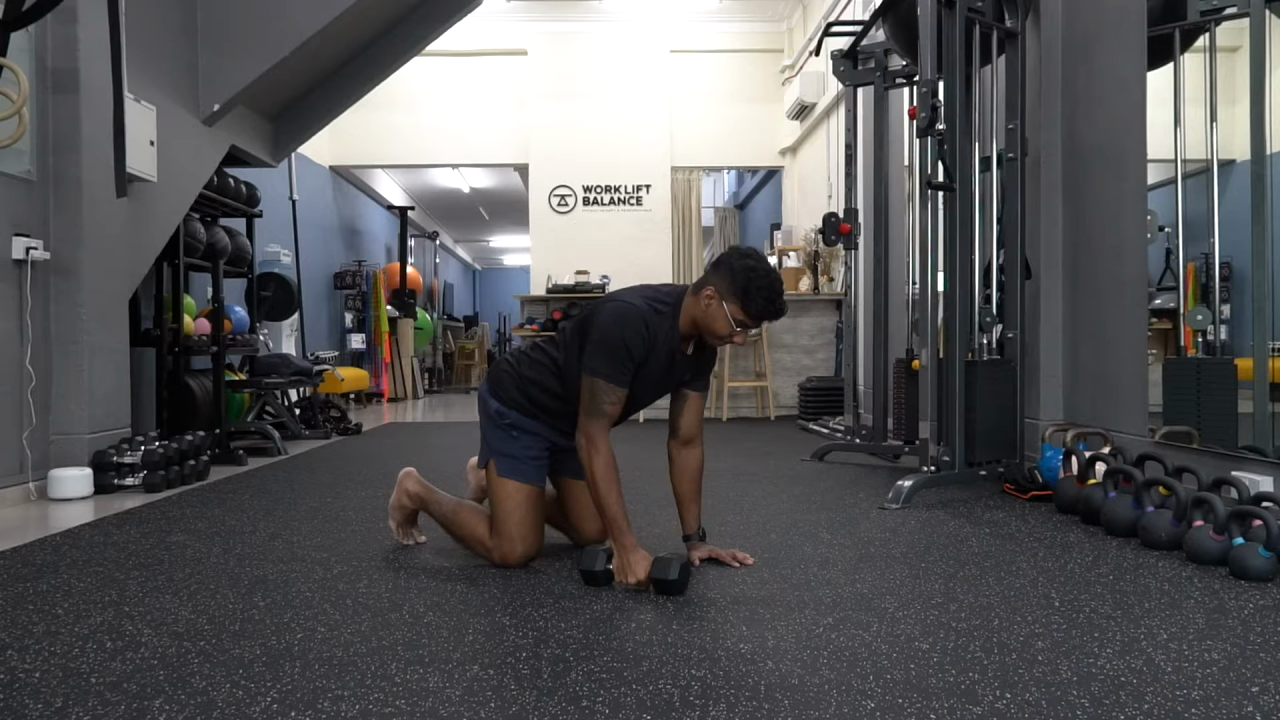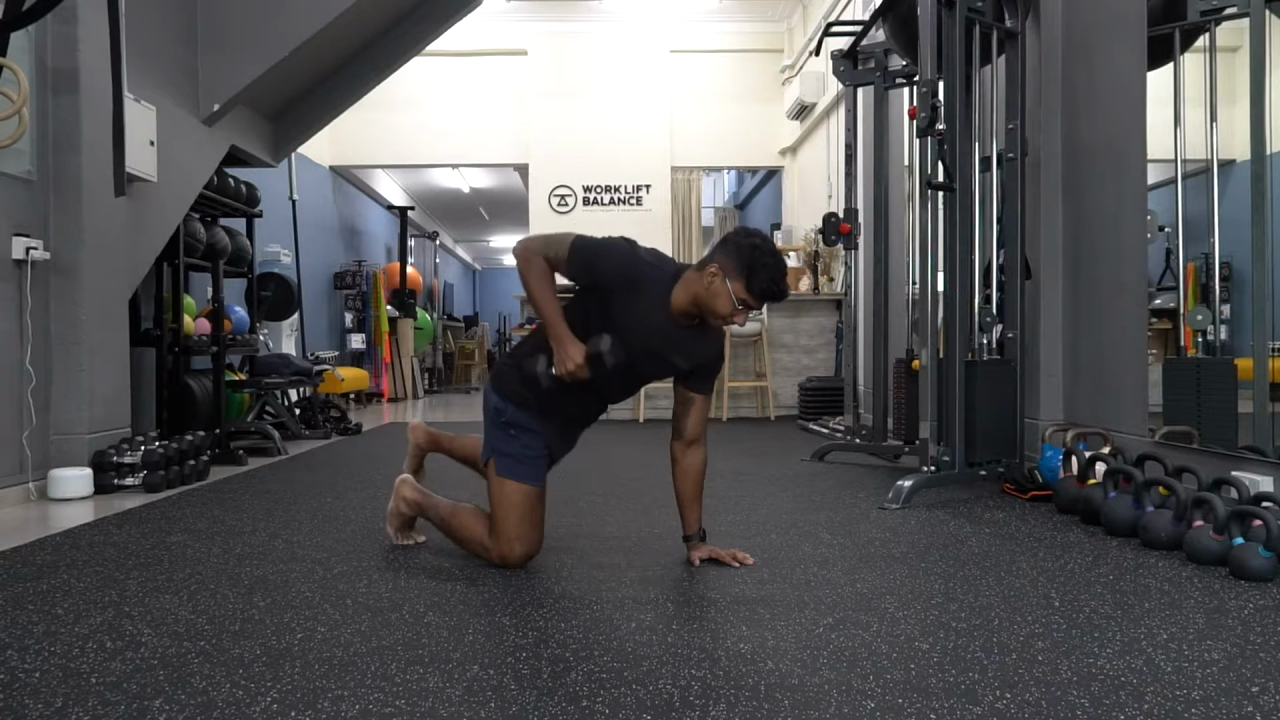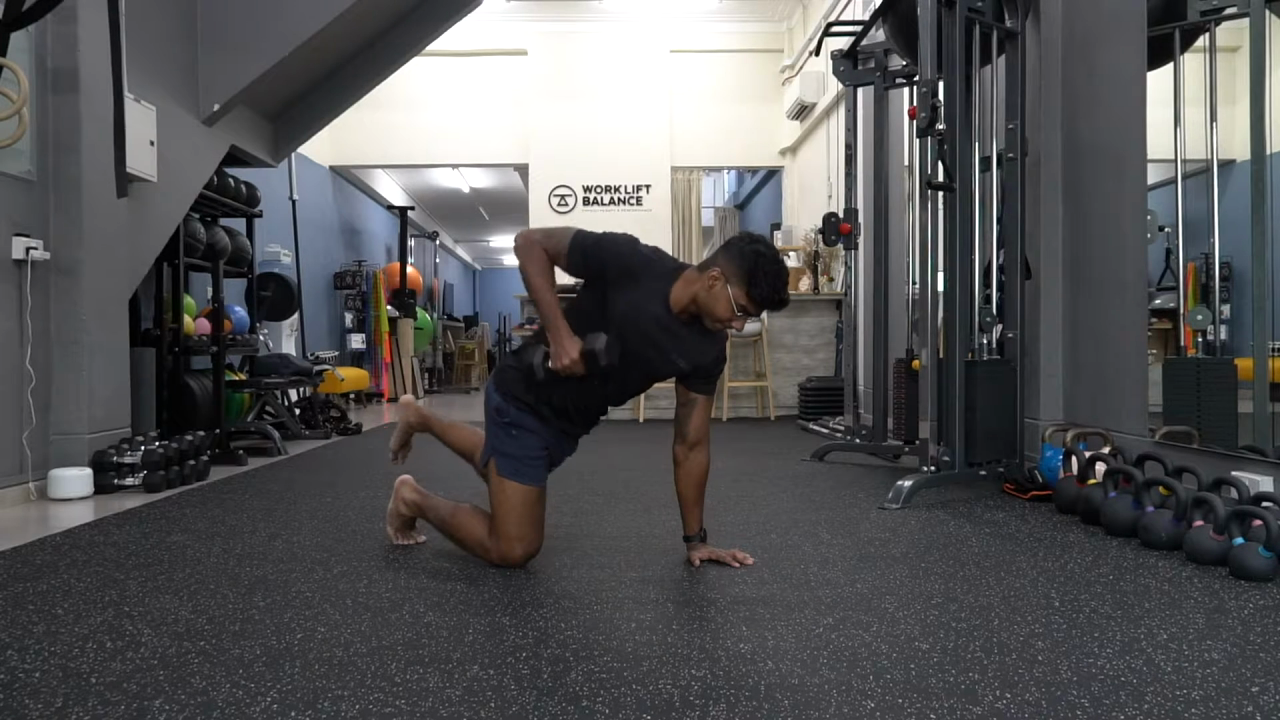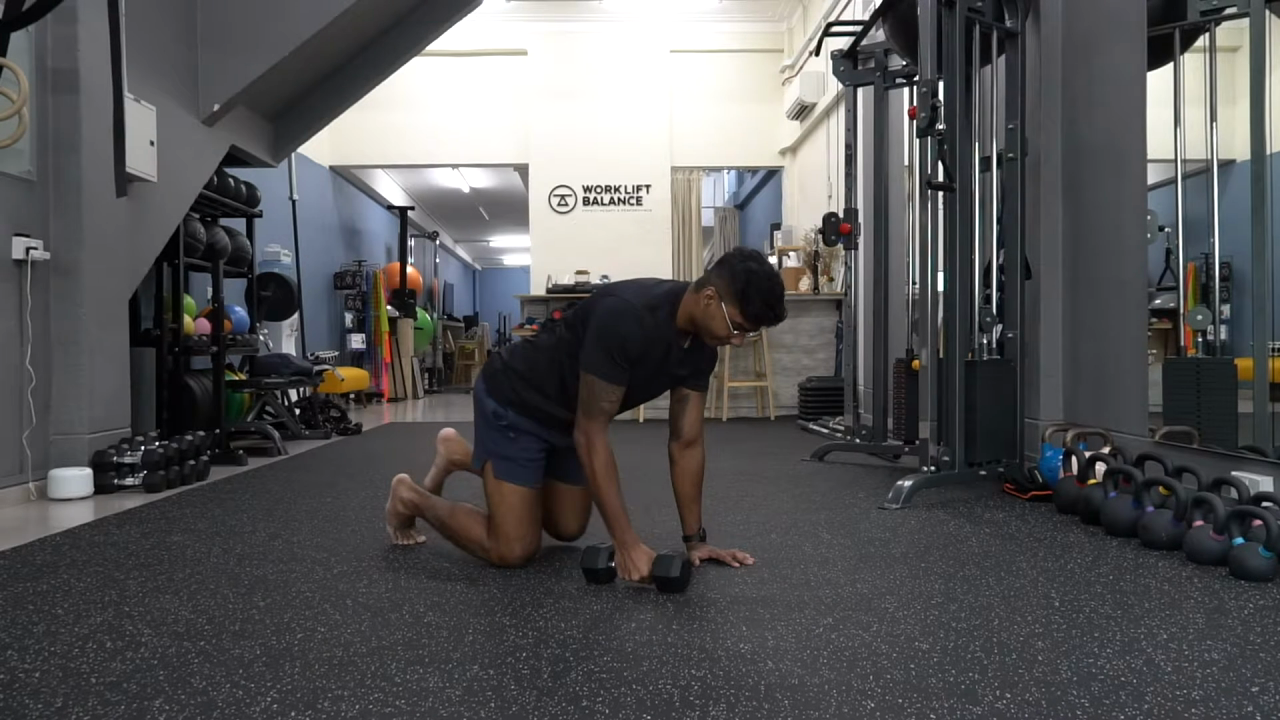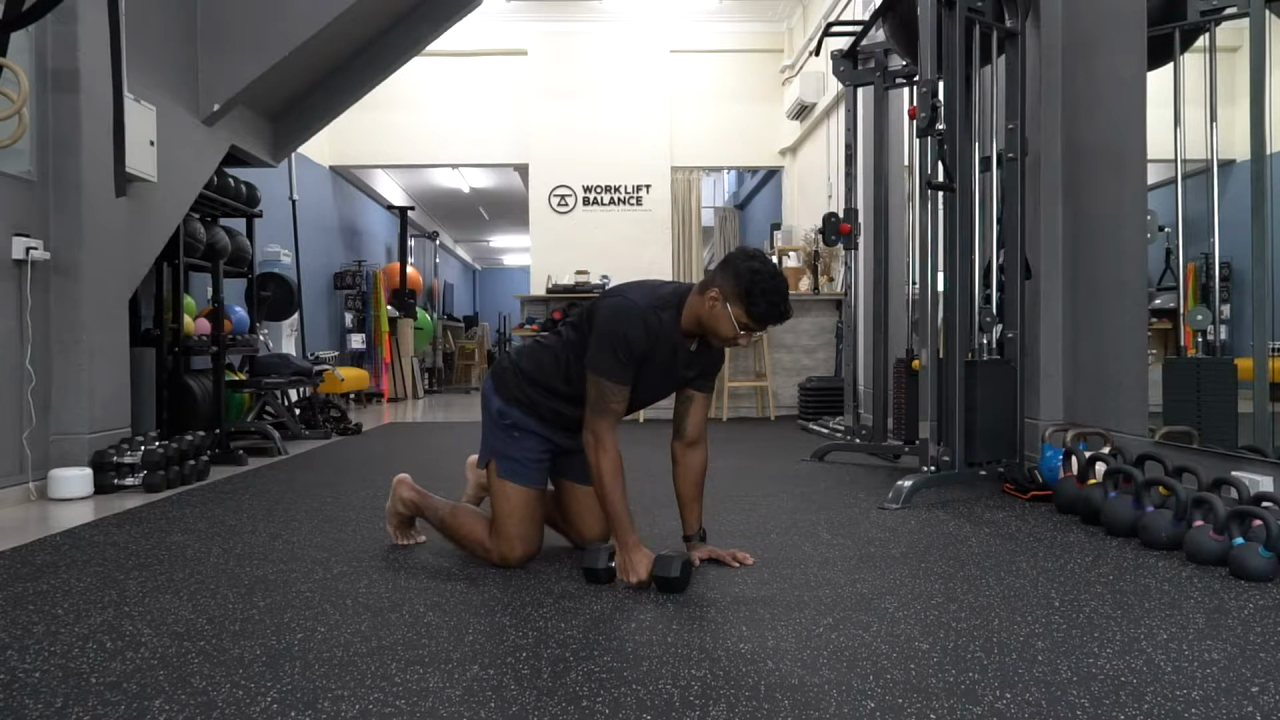
dt=1s
person 1, frame 1
left shoulder: (702, 349)
right shoulder: (629, 320)
left elbow: (685, 442)
right elbow: (593, 436)
left wrist: (694, 538)
right wrist: (626, 544)
left hip: (572, 415)
right hip: (517, 405)
left knee: (590, 534)
right knee: (514, 550)
left ankle: (490, 478)
right ankle: (416, 491)
person 1, frame 2
left shoulder: (706, 348)
right shoulder: (631, 268)
left elbow: (688, 442)
right elbow: (529, 250)
left wrist: (695, 539)
right wrist: (562, 339)
left hip: (572, 416)
right hip: (523, 397)
left knee: (513, 471)
right knee: (513, 550)
left ankle: (427, 437)
right ankle: (414, 499)
person 1, frame 3
left shoulder: (708, 349)
right shoulder: (631, 263)
left elbow: (690, 445)
right elbow: (530, 243)
left wrist: (695, 540)
right wrist: (559, 334)
left hip: (572, 415)
right hip: (524, 398)
left knee: (505, 474)
right knee: (512, 549)
left ankle: (420, 417)
right ankle: (414, 499)
person 1, frame 4
left shoulder: (701, 347)
right shoulder: (627, 316)
left elbow: (686, 443)
right elbow: (591, 434)
left wrist: (695, 539)
right wrist: (627, 543)
left hip: (563, 414)
right hip: (513, 402)
left knee: (568, 527)
right knee: (513, 550)
left ankle: (461, 454)
right ankle: (410, 498)
person 1, frame 5
left shoulder: (708, 348)
right shoulder: (630, 317)
left elbow: (690, 443)
right elbow: (600, 435)
left wrist: (695, 539)
right wrist: (629, 544)
left hip: (576, 417)
right hip: (521, 404)
left knee: (592, 535)
right knee: (513, 550)
left ankle: (490, 479)
right ankle: (411, 497)
